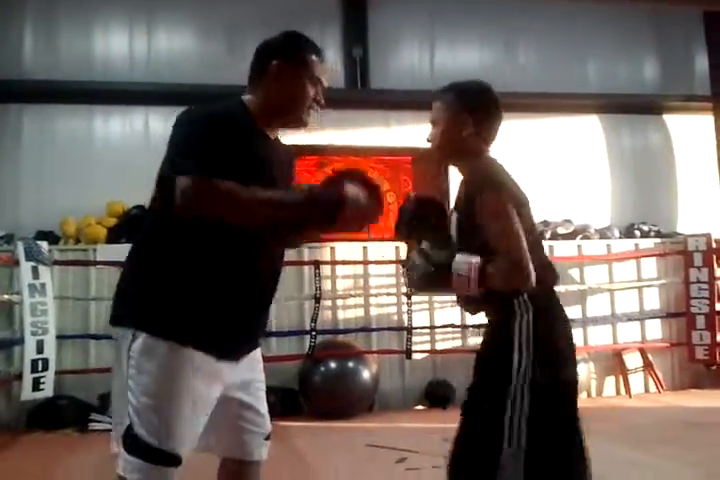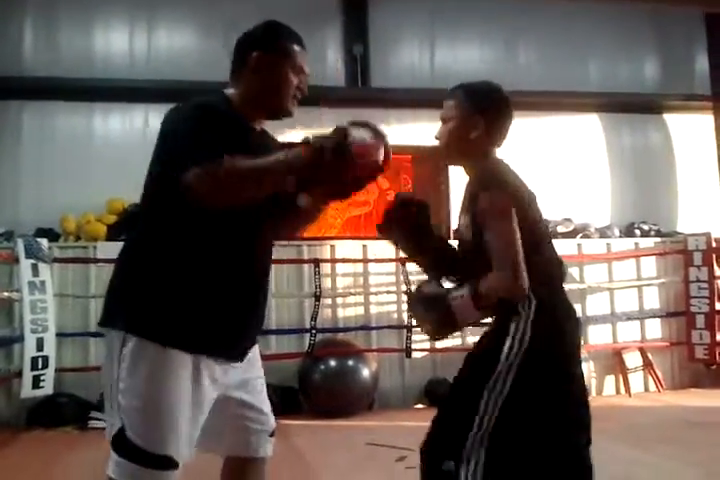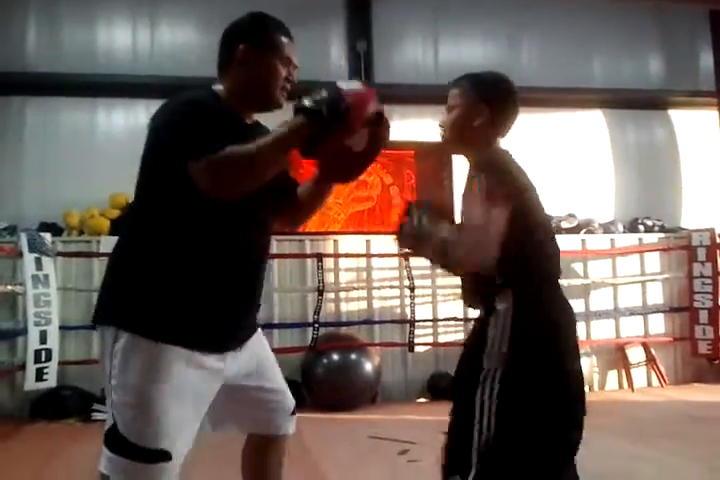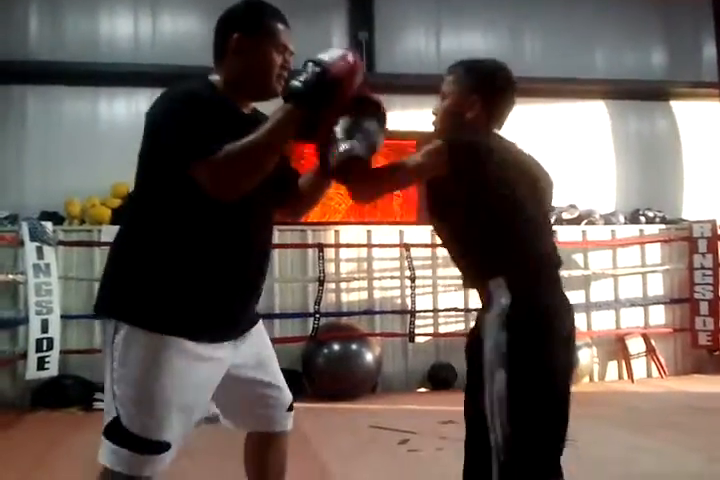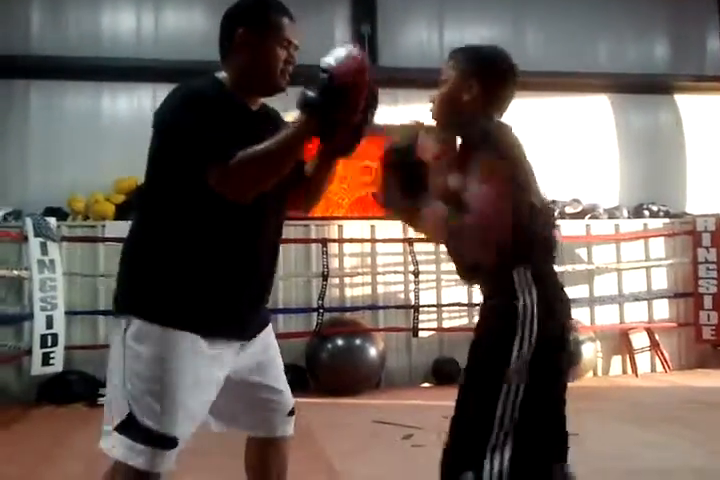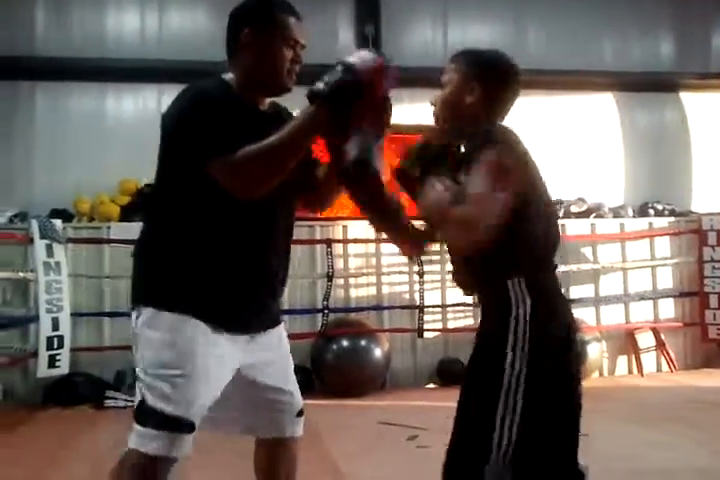
dt=0.1s
person 1, frame 1
left shoulder: (274, 154)
right shoulder: (210, 123)
right elbow: (194, 198)
left wrist: (322, 211)
right wrist: (300, 205)
left hip: (235, 334)
right hip: (170, 326)
person 1, frame 2
left shoulder: (262, 143)
right shoulder: (199, 118)
left elbow: (275, 220)
right elbow: (214, 186)
left wrist: (323, 189)
right wrist: (311, 161)
left hip: (231, 332)
right hip: (162, 327)
person 1, frame 3
left shoulder: (257, 133)
right shoulder: (187, 114)
left elbow: (289, 212)
right elbow: (222, 179)
left wrist: (332, 169)
right wrist: (307, 124)
left hip: (232, 325)
right hip: (159, 322)
left knee: (274, 421)
person 1, frame 4
left shoulder: (256, 122)
right shoulder: (184, 106)
left elbow: (291, 203)
right elbow: (222, 180)
left wrist: (330, 160)
right wrist: (298, 110)
left hip: (233, 318)
right hip: (160, 316)
left knee: (273, 418)
person 1, frame 5
left shoulder: (267, 119)
right shoulder: (193, 105)
left elbow: (299, 197)
right elbow: (236, 184)
left wrist: (333, 147)
right wrist: (312, 115)
left hip: (243, 313)
right hip: (169, 312)
left knee: (274, 425)
person 1, frame 6
left shoulder: (279, 118)
right shoulder: (202, 105)
left elbow: (314, 197)
right elbow: (243, 179)
left wrist: (348, 146)
right wrist: (323, 111)
left hip: (256, 312)
right hip: (183, 305)
left knee: (283, 426)
person 2, frame 1
left shoulder: (483, 184)
right shoulder: (485, 181)
left elbow: (519, 273)
left wrist: (453, 270)
left hip: (526, 328)
right hip: (526, 327)
person 2, frame 2
left shoulder: (491, 187)
right shoulder: (493, 180)
left elbow: (512, 281)
right elbow: (471, 264)
left wrist: (452, 306)
right wrist: (424, 244)
left hip: (526, 328)
right hip: (548, 327)
person 2, frame 3
left shoulder: (489, 172)
right shoulder: (501, 170)
left elbow: (476, 257)
left wrist: (422, 232)
right wrist: (442, 234)
left hip: (515, 324)
right hip: (548, 320)
person 2, frame 4
left shoulder: (457, 152)
right shoulder: (525, 165)
left elbow: (366, 186)
left wrist: (348, 160)
left hip: (511, 313)
right hip: (543, 308)
person 2, frame 5
left shoulder: (490, 146)
right shoulder: (475, 147)
left elbow: (481, 244)
left wrist: (423, 203)
left hip: (521, 306)
right hip: (529, 304)
person 2, frame 6
left shoulder: (497, 149)
right shoulder: (473, 153)
left elbow: (468, 232)
left wrist: (429, 184)
left hip: (519, 314)
right hip: (528, 312)
